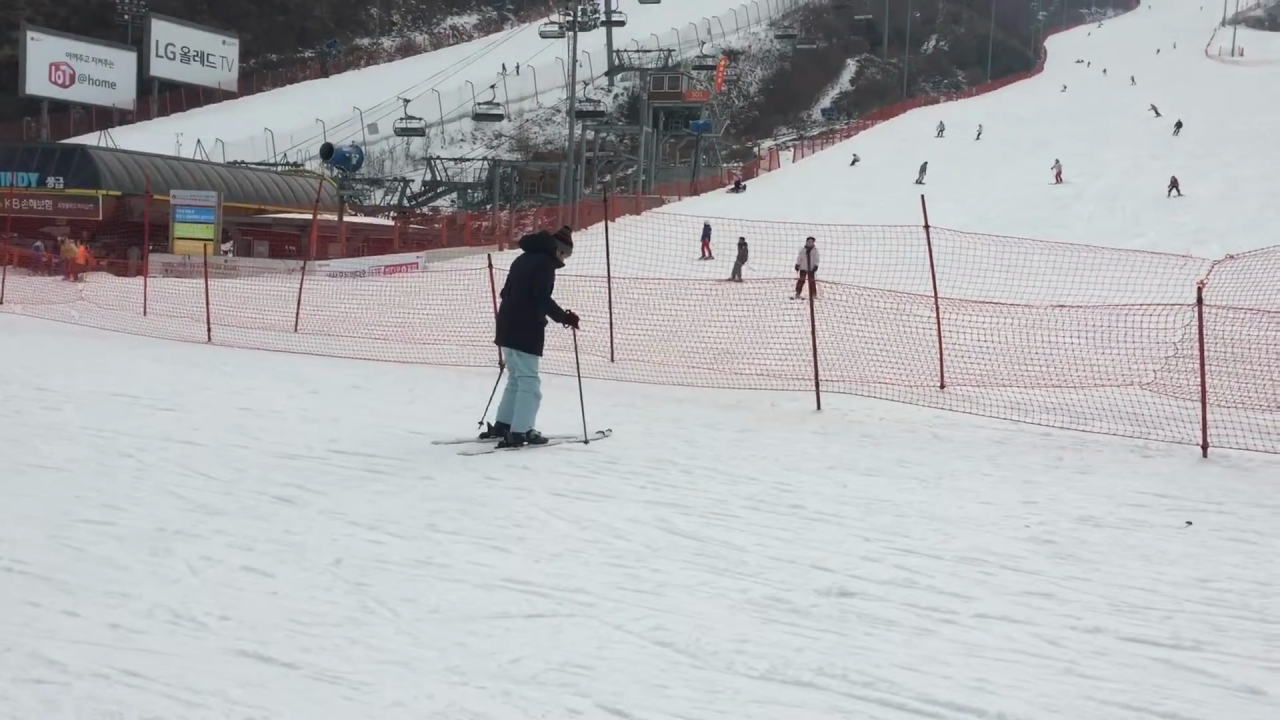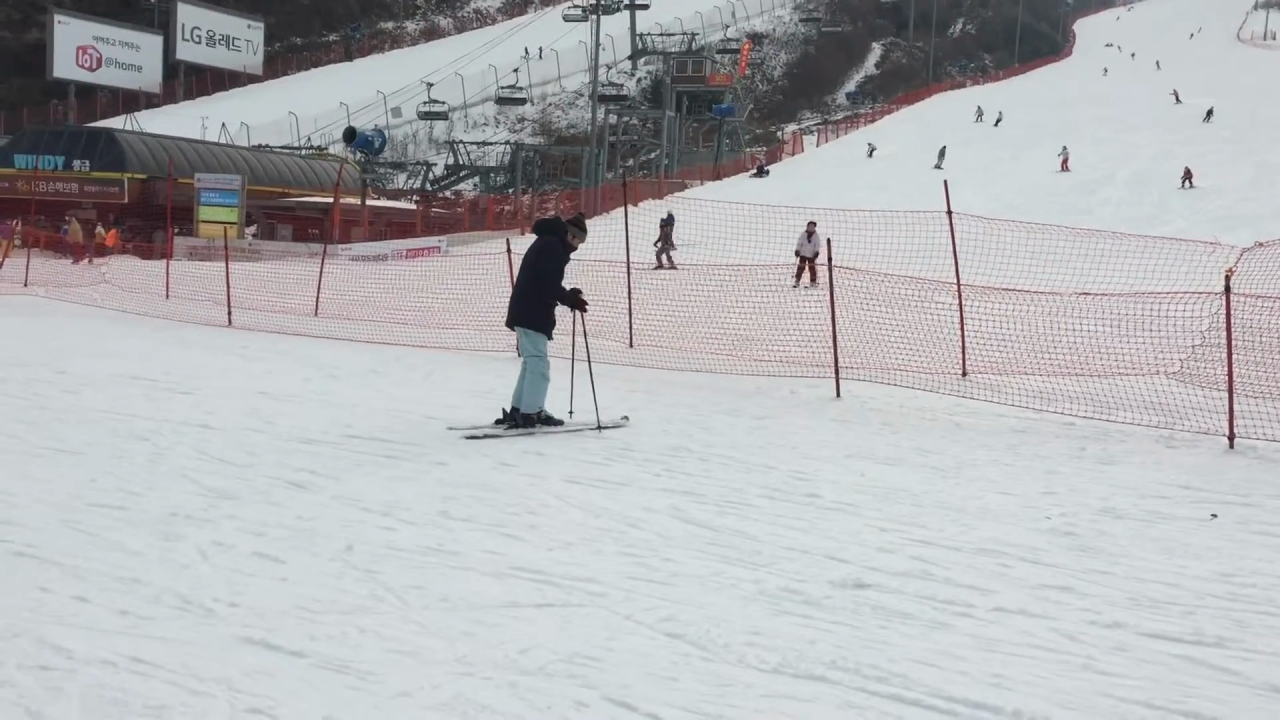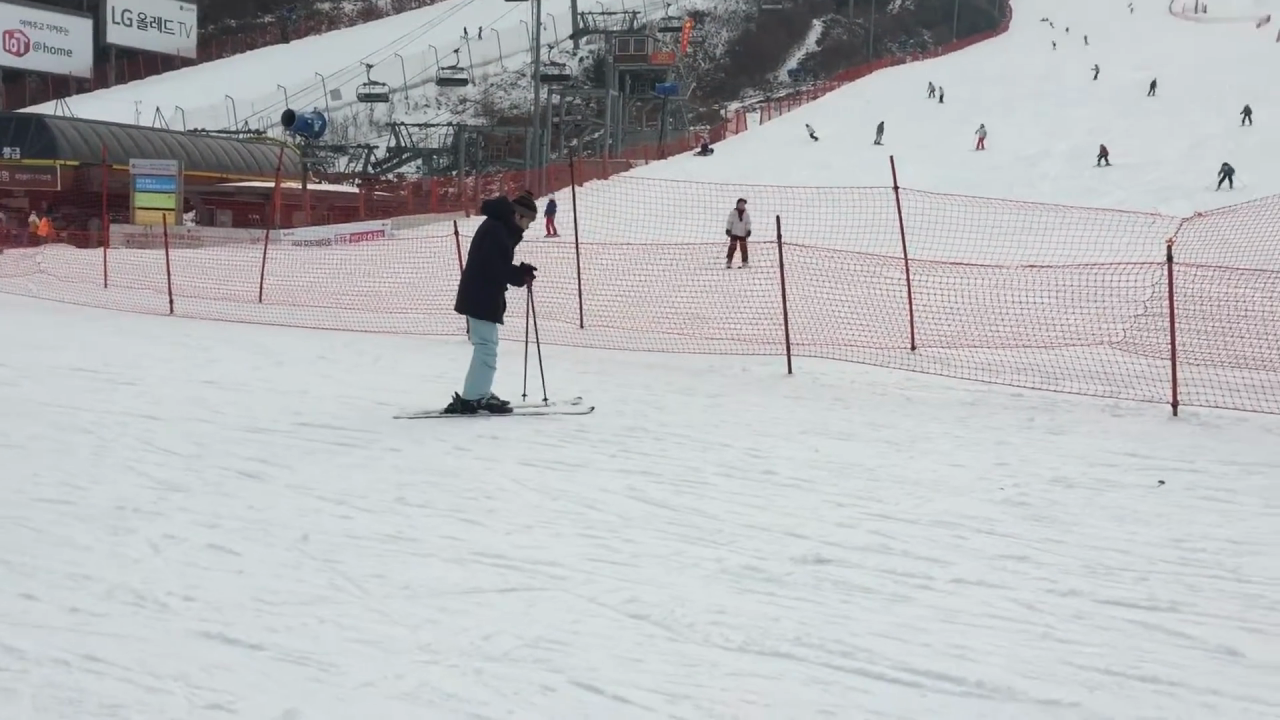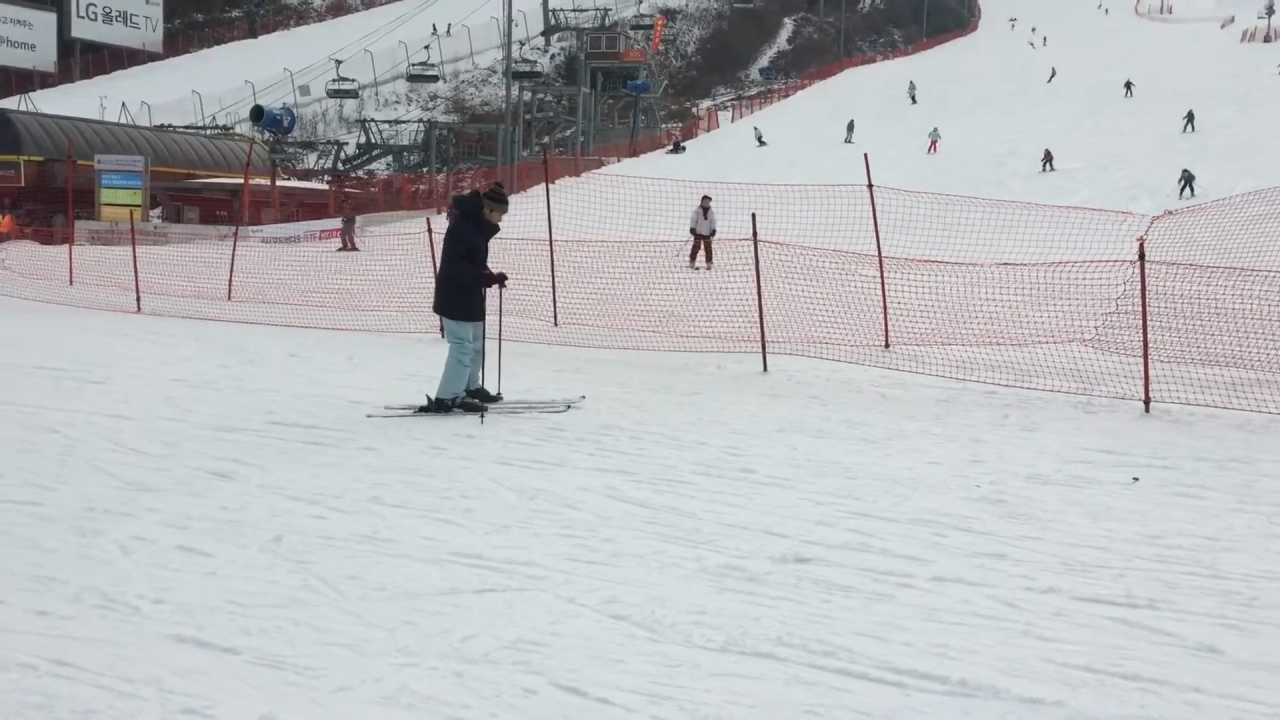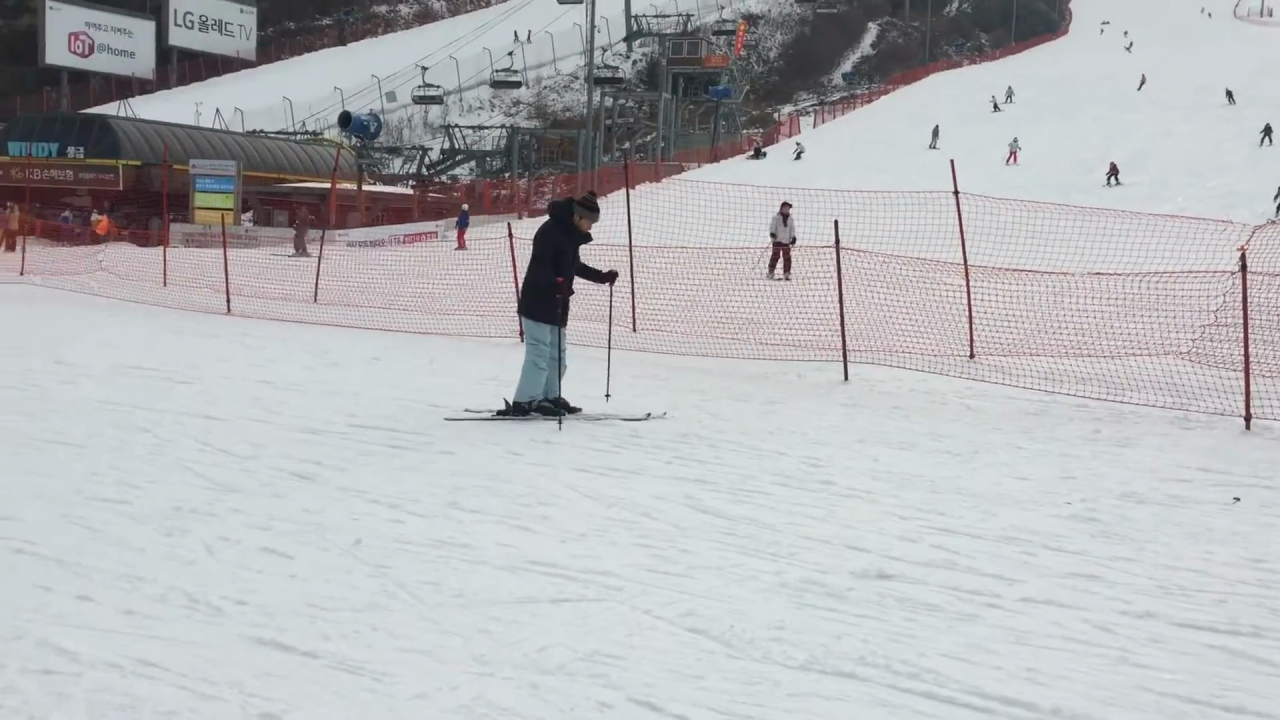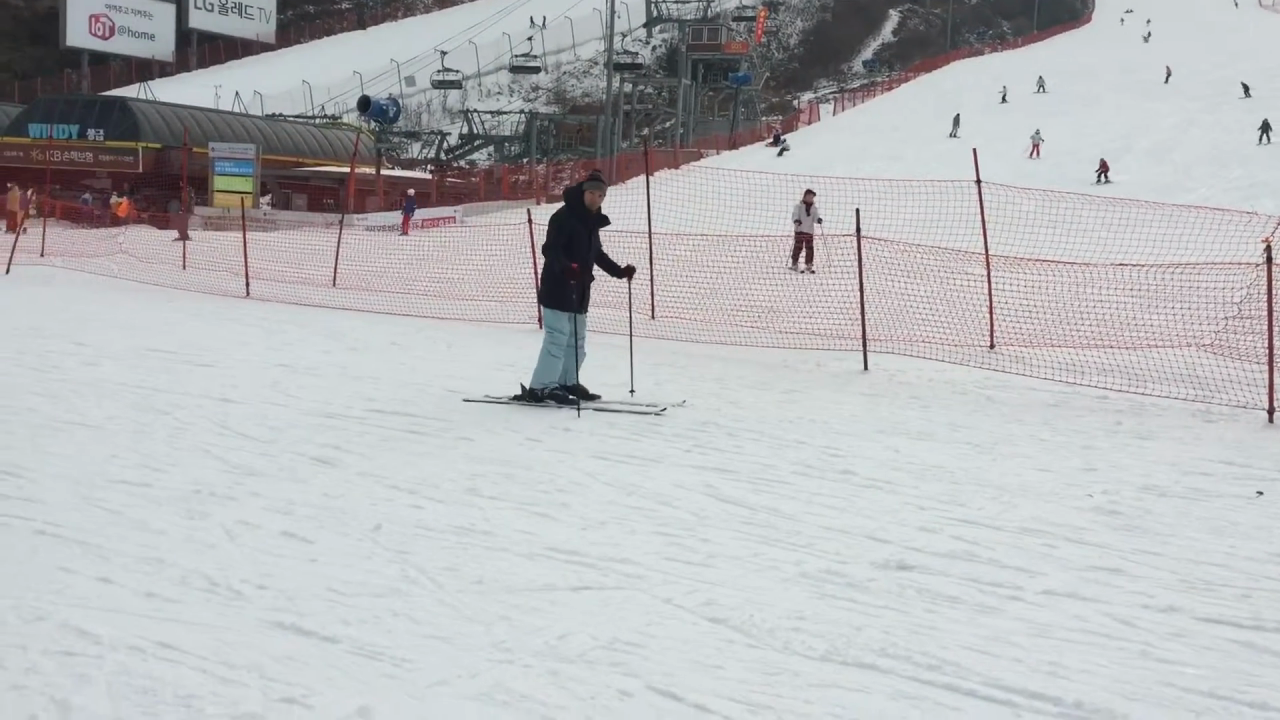
dt=0.5s
person 1, frame 1
left shoulder: (524, 259)
right shoulder: (545, 263)
left elbow: (507, 292)
right elbow: (543, 299)
right wrist: (563, 316)
left hip: (508, 326)
right hip: (526, 330)
left knee: (516, 378)
right knee: (528, 381)
left ankle: (503, 424)
right ankle: (520, 432)
person 1, frame 2
left shoulder: (547, 243)
right shoulder: (552, 245)
right elbow: (547, 282)
left wrist: (568, 295)
right wrist: (570, 299)
left hip: (527, 310)
right hip: (532, 312)
left knee: (531, 362)
right knee: (538, 362)
left ankle: (519, 410)
right ankle: (531, 412)
person 1, frame 3
left shoulder: (501, 227)
right shoulder: (495, 228)
right elbow: (489, 265)
left wrist: (520, 275)
right wrist: (519, 273)
left hip: (484, 296)
right hip: (481, 297)
left knee: (486, 347)
right knee: (486, 348)
left ankle: (478, 394)
right ankle: (472, 398)
person 1, frame 4
left shoulder: (478, 225)
right shoulder: (462, 226)
right elbow: (452, 264)
left wrist: (489, 276)
right wrist: (480, 276)
left hip: (469, 295)
right hip: (455, 296)
left knee: (476, 344)
right knee: (462, 346)
left ankle: (470, 387)
right ankle: (447, 397)
person 1, frame 5
left shoulder: (571, 234)
right shoulder: (550, 231)
left elbow: (574, 265)
right elbow: (538, 265)
left wrist: (601, 276)
right wrist: (552, 282)
left hip: (557, 302)
right hip: (538, 300)
left knee: (556, 352)
right knee: (539, 351)
left ankle: (550, 396)
right ankle: (525, 401)
person 1, frame 6
left shoulder: (592, 220)
right shoulder: (563, 217)
left elbow: (596, 253)
right elbow: (549, 249)
left wrist: (618, 271)
right wrist: (566, 267)
left hip: (579, 288)
right hip: (557, 287)
left knee: (576, 339)
right knee: (557, 338)
left ankle: (567, 382)
right ankle: (540, 388)
